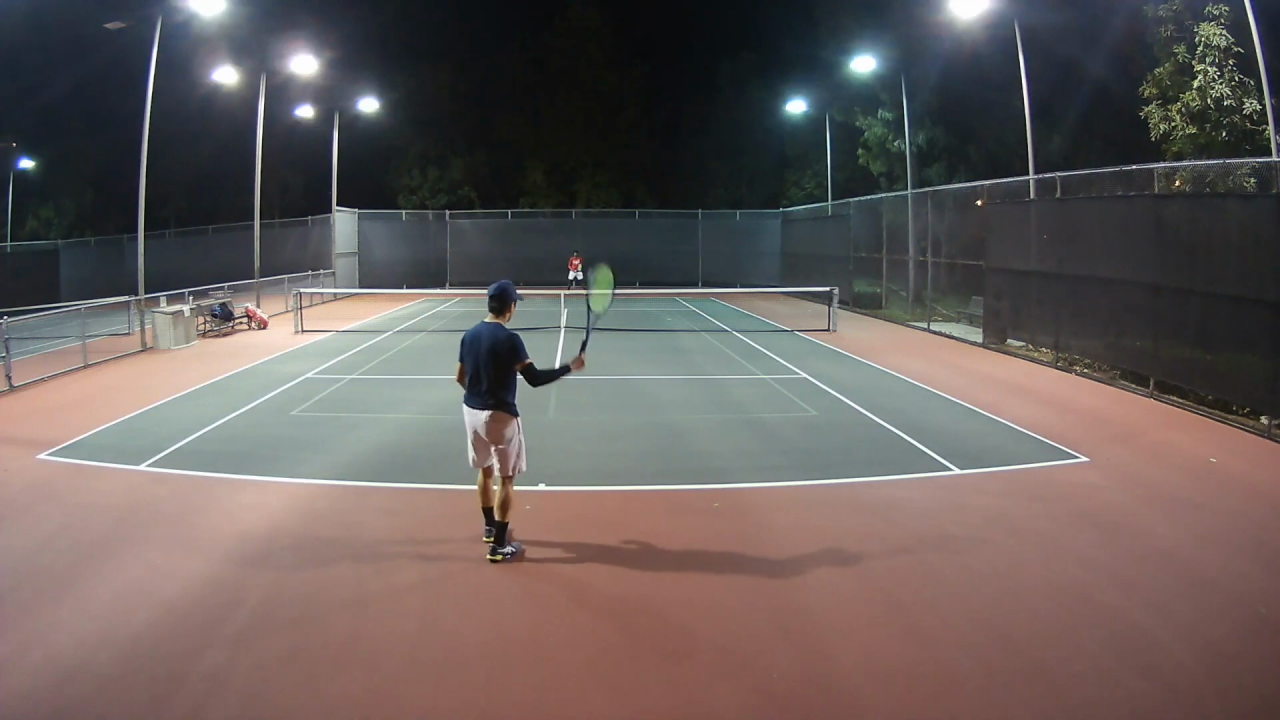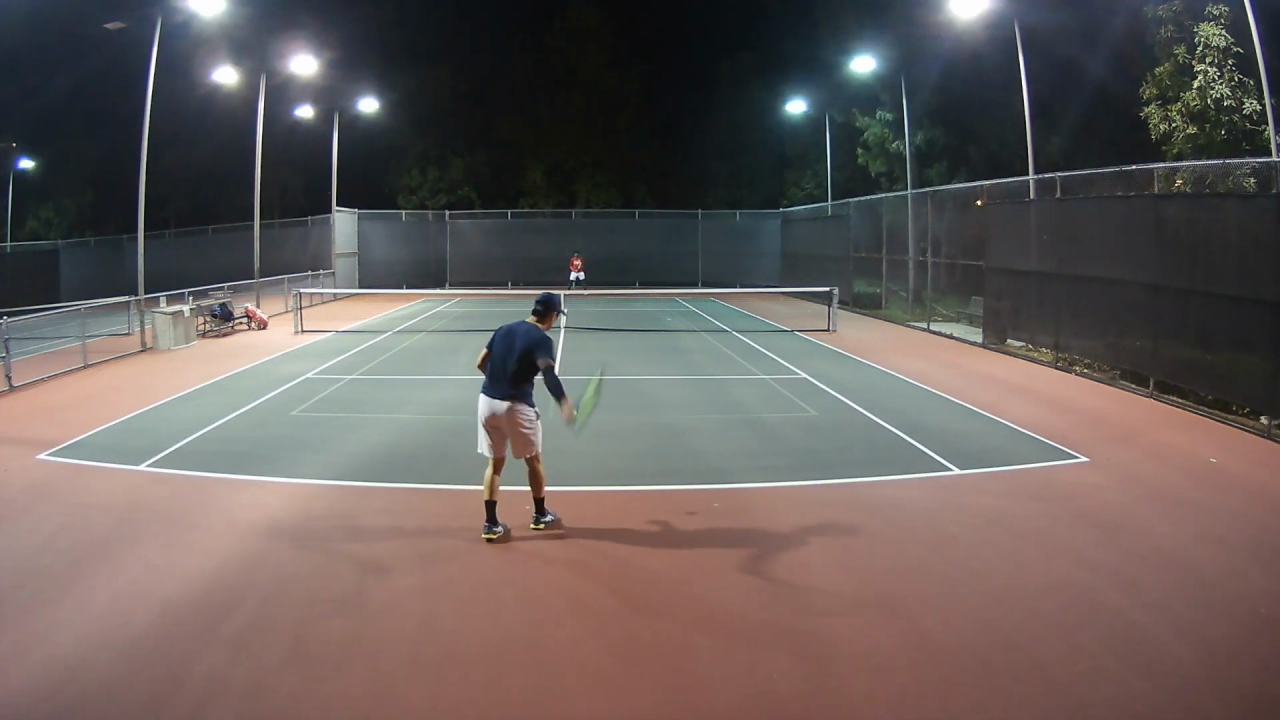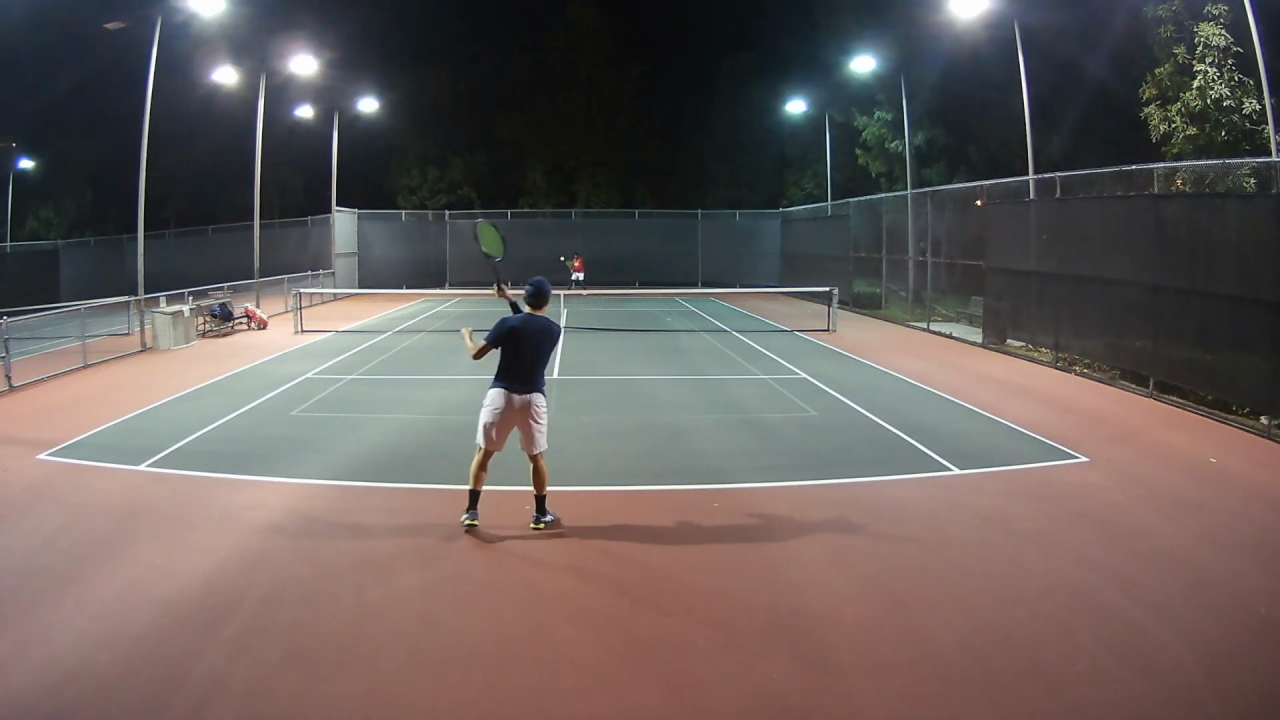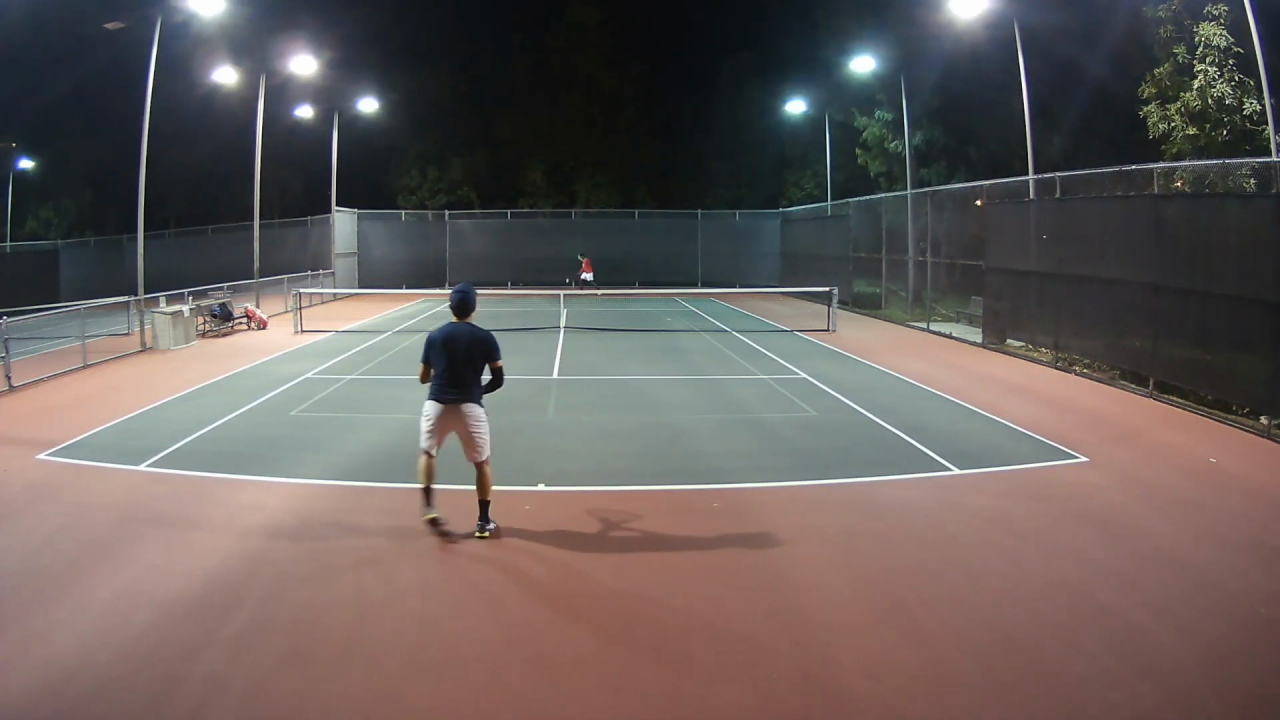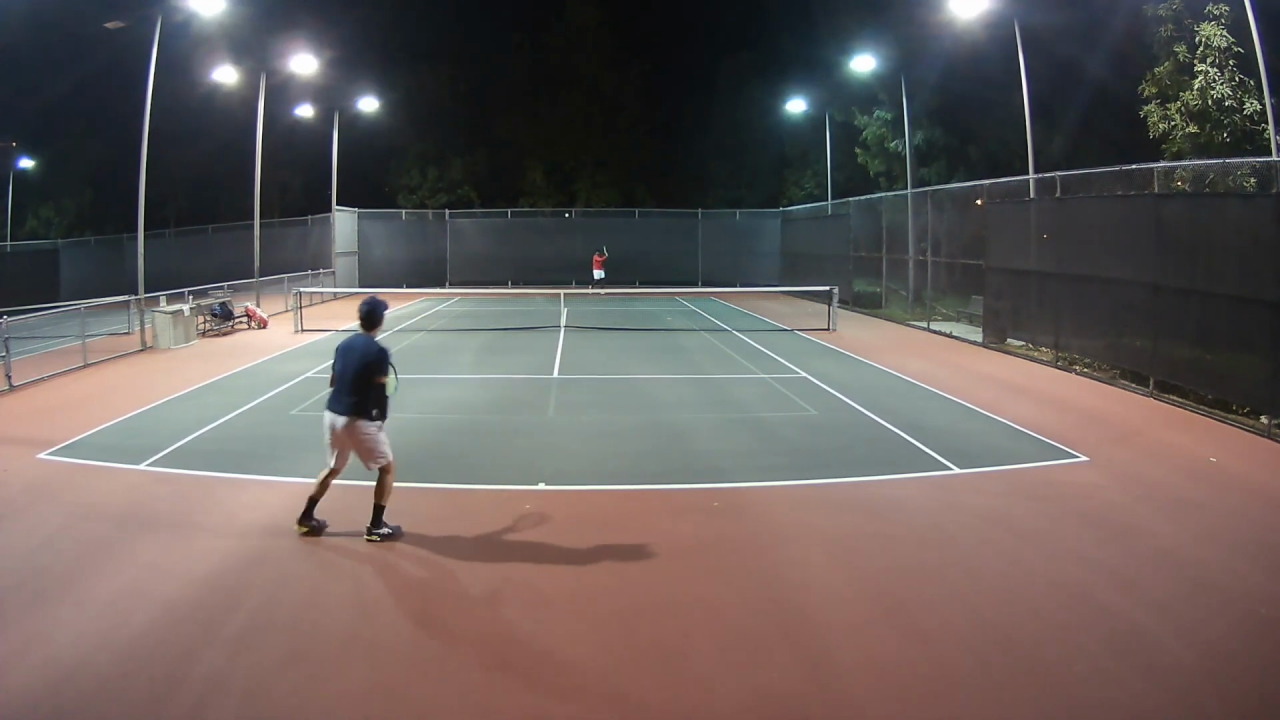
dt=0.7s
person 1, frame 1
left shoulder: (469, 335)
right shoulder: (509, 339)
left elbow: (461, 378)
right elbow: (534, 378)
right wrist: (569, 367)
left hip: (472, 411)
right hip: (500, 415)
left knee: (485, 471)
right knee: (506, 479)
left ankle: (490, 526)
right ankle: (499, 544)
person 1, frame 2
left shoulder: (505, 329)
right shoulder: (542, 340)
left elbow: (481, 364)
right elbow: (547, 371)
right wrist: (563, 401)
left hip: (487, 401)
right hip: (516, 406)
left knee: (495, 463)
right knee: (533, 460)
left ankle: (491, 523)
right ankle: (540, 515)
person 1, frame 3
left shoulder: (508, 324)
right shoulder: (554, 330)
left elbow: (477, 354)
left wrist: (466, 336)
right wrist: (510, 300)
left hip: (501, 394)
right hip: (533, 398)
left knee: (483, 453)
right knee: (537, 457)
left ankle: (472, 511)
right ankle: (541, 514)
person 1, frame 4
left shoulder: (435, 337)
right shoulder: (486, 339)
left elbow: (424, 378)
right elbow: (499, 380)
left hip: (437, 405)
right hip: (469, 408)
left knee: (428, 455)
right knee: (482, 464)
left ankle: (429, 508)
right ankle: (484, 522)
person 1, frame 5
left shoulder: (344, 345)
right shoulder: (379, 352)
right elbow: (380, 396)
right wrist: (381, 417)
left hip: (333, 415)
right hip: (358, 421)
left knee: (334, 468)
right knee: (387, 468)
left ankle: (307, 518)
right ankle: (376, 526)
